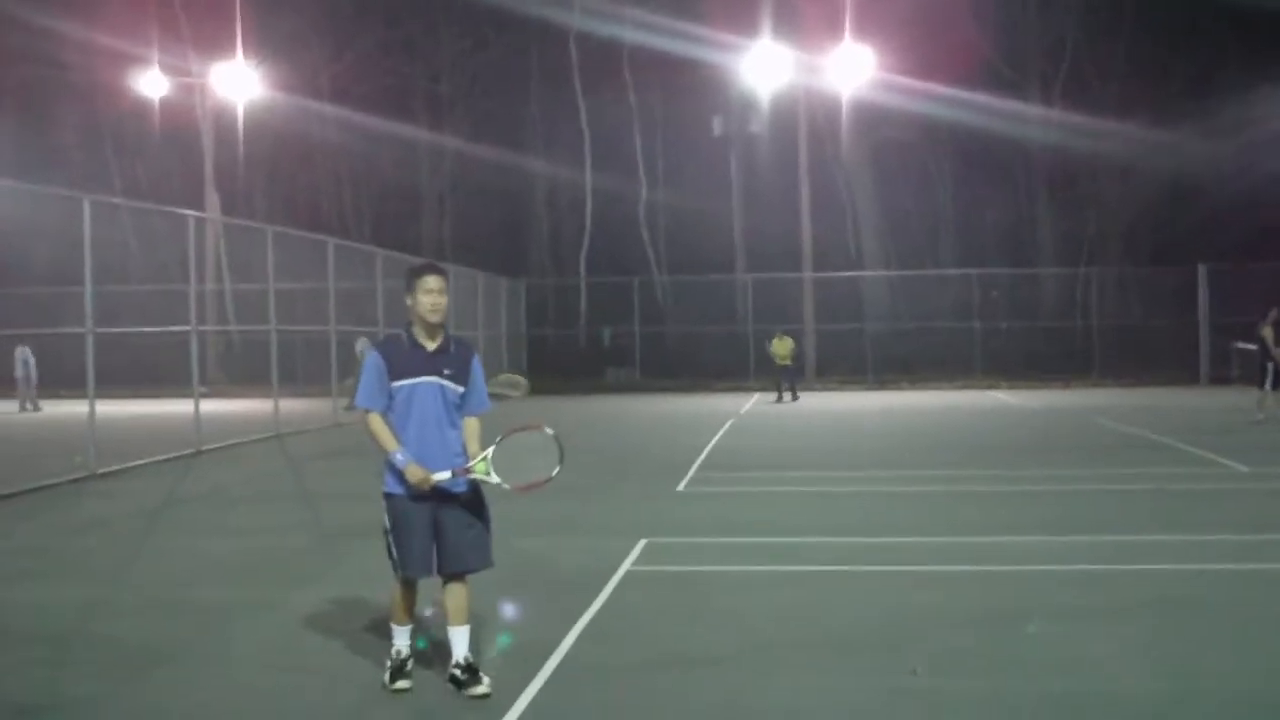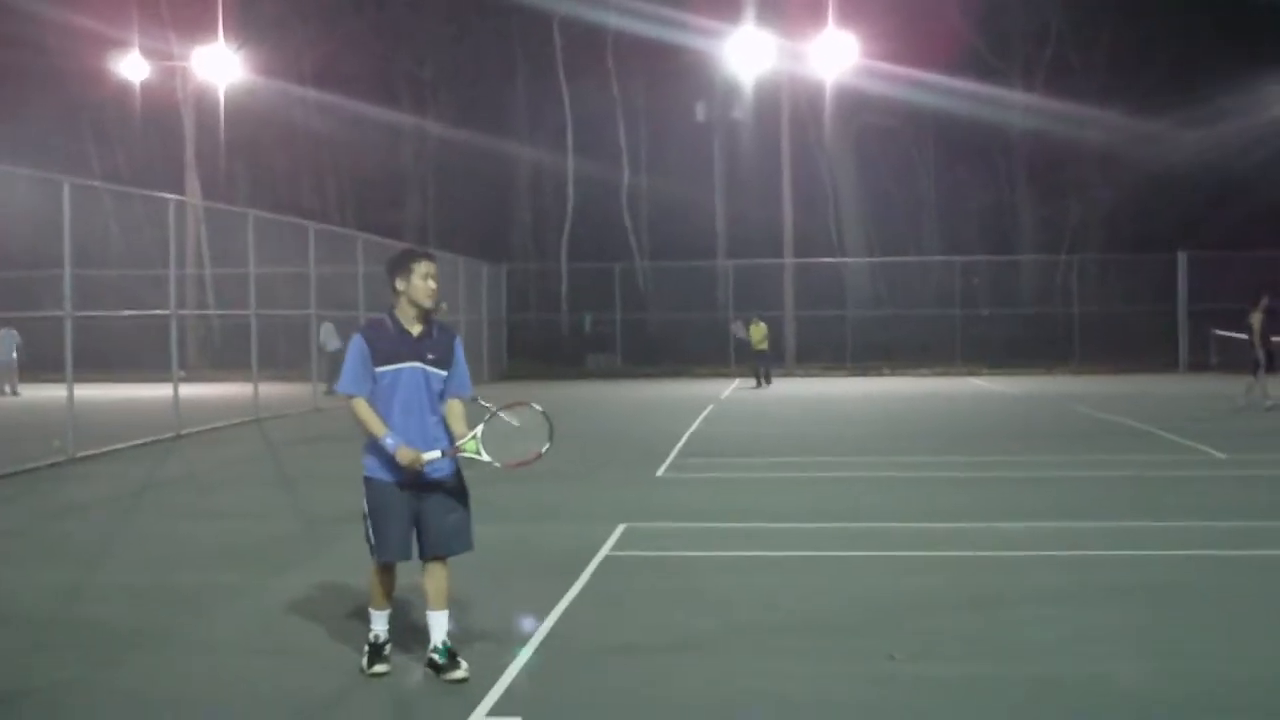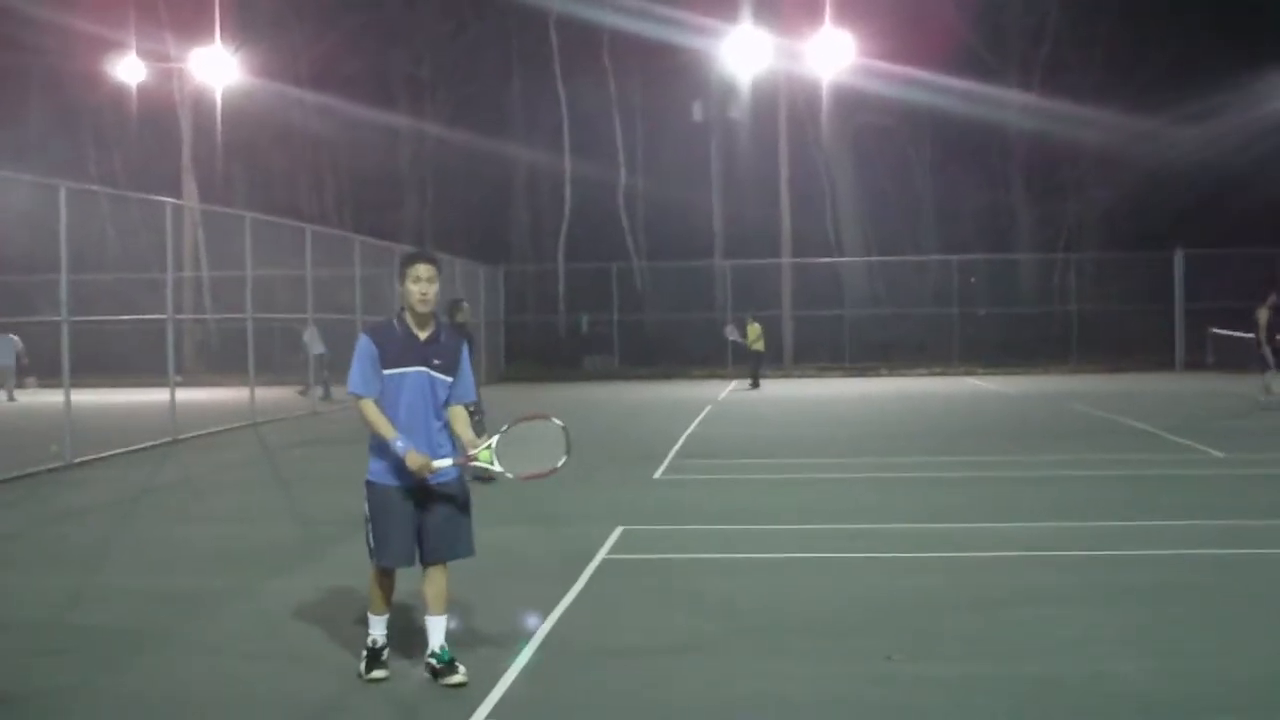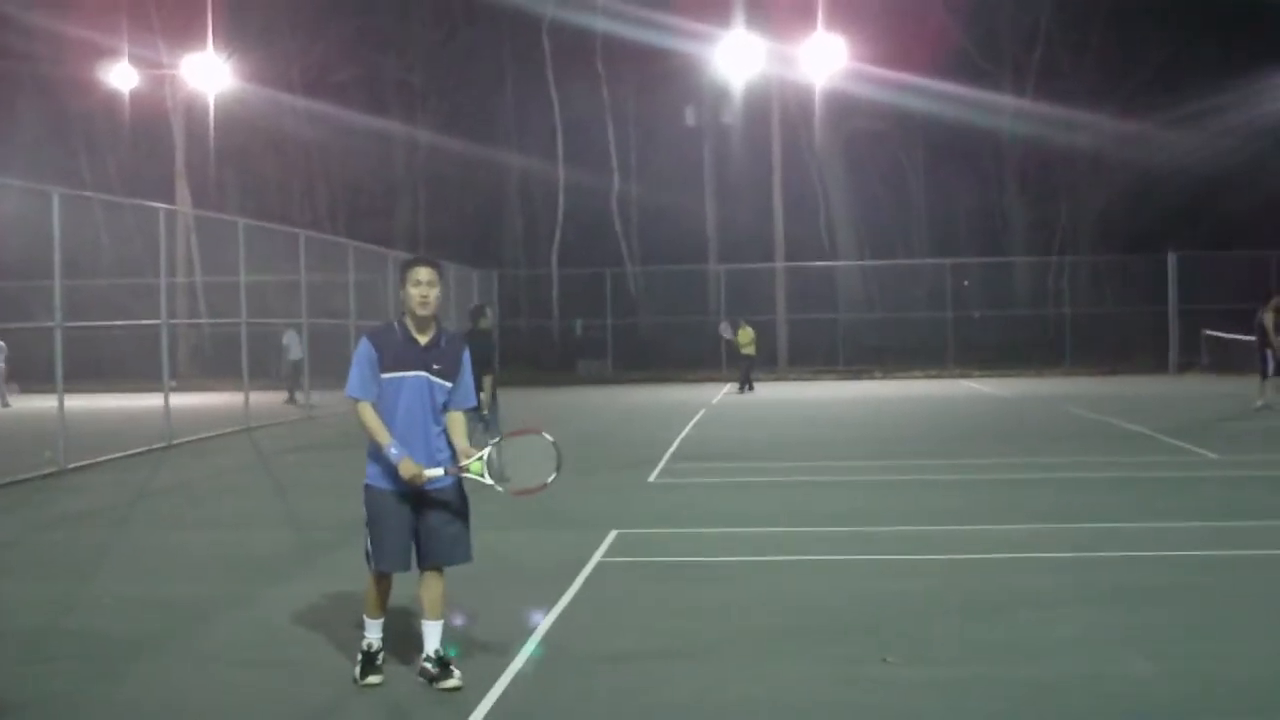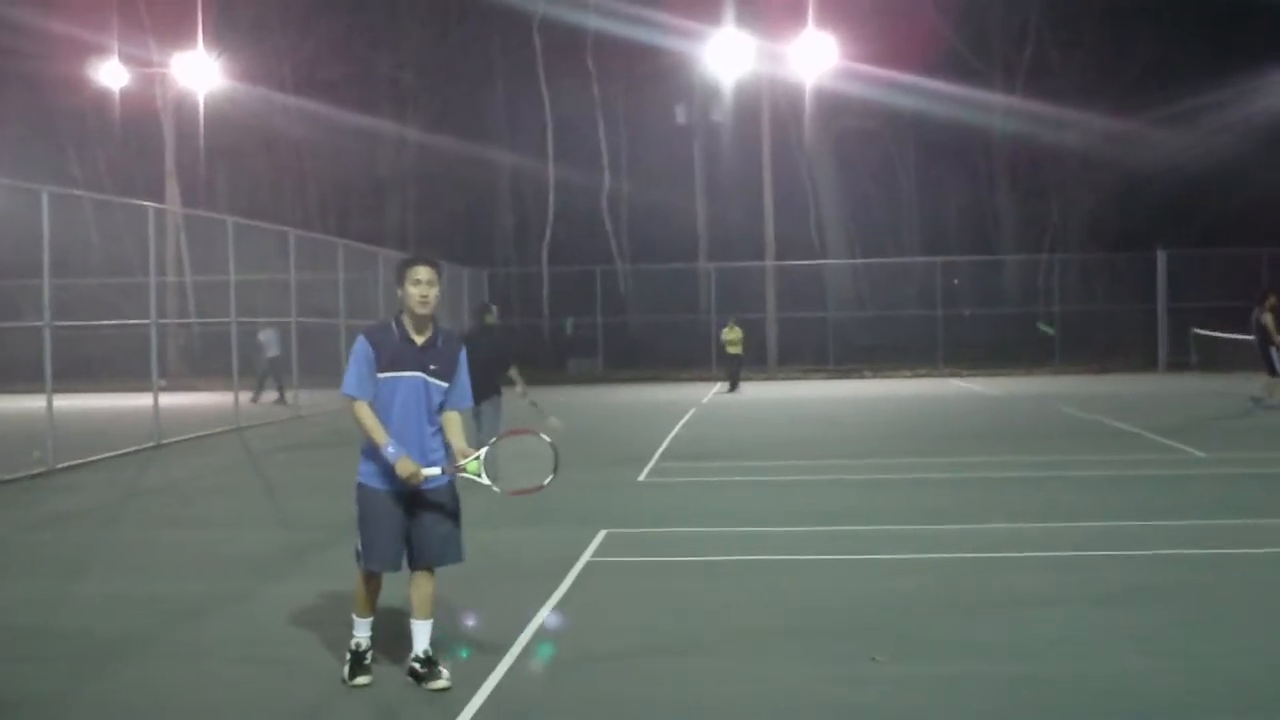
dt=0.3s
person 1, frame 1
left shoulder: (465, 355)
right shoulder: (385, 353)
left elbow: (470, 415)
right elbow: (373, 414)
left wrist: (475, 455)
right wrist: (404, 462)
left hip: (458, 484)
right hip: (407, 484)
left knee: (458, 571)
right knee: (407, 573)
left ankle: (461, 661)
right ankle: (400, 652)
person 1, frame 2
left shoulder: (447, 339)
right shoulder: (368, 337)
left elbow: (452, 398)
right elbow: (357, 400)
left wrist: (462, 433)
right wrist: (393, 444)
left hip: (439, 468)
right hip: (387, 469)
left knee: (437, 555)
right knee: (386, 557)
left ankle: (439, 646)
right ankle: (378, 636)
person 1, frame 3
left shoulder: (454, 344)
right shoulder: (375, 339)
left elbow: (455, 404)
right elbow: (365, 402)
left wrist: (469, 439)
right wrist: (403, 448)
left hip: (442, 474)
right hip: (389, 473)
left knee: (437, 559)
right knee: (385, 562)
left ankle: (437, 649)
right ankle: (376, 641)
person 1, frame 4
left shoulder: (455, 349)
right shoulder: (375, 343)
left elbow: (454, 410)
right elbow: (363, 406)
left wrist: (463, 447)
right wrist: (398, 456)
left hip: (441, 478)
right hip: (387, 478)
left knee: (435, 565)
right knee: (382, 567)
left ankle: (432, 654)
right ankle: (372, 645)
person 1, frame 5
left shoulder: (452, 348)
right shoulder: (372, 342)
left elbow: (451, 410)
right elbow: (359, 405)
left wrist: (459, 447)
right wrist: (394, 455)
left hip: (433, 478)
right hip: (380, 477)
left knee: (425, 565)
right knee: (372, 567)
left ankle: (421, 654)
right ankle: (360, 644)
